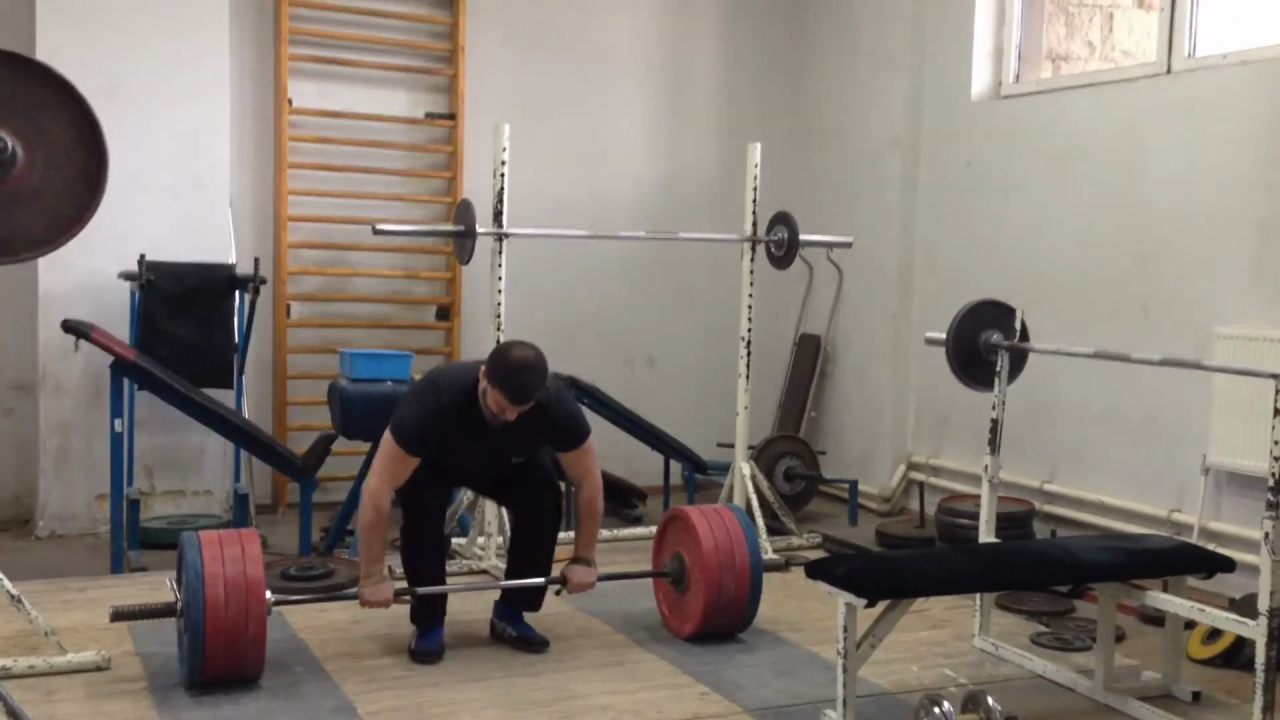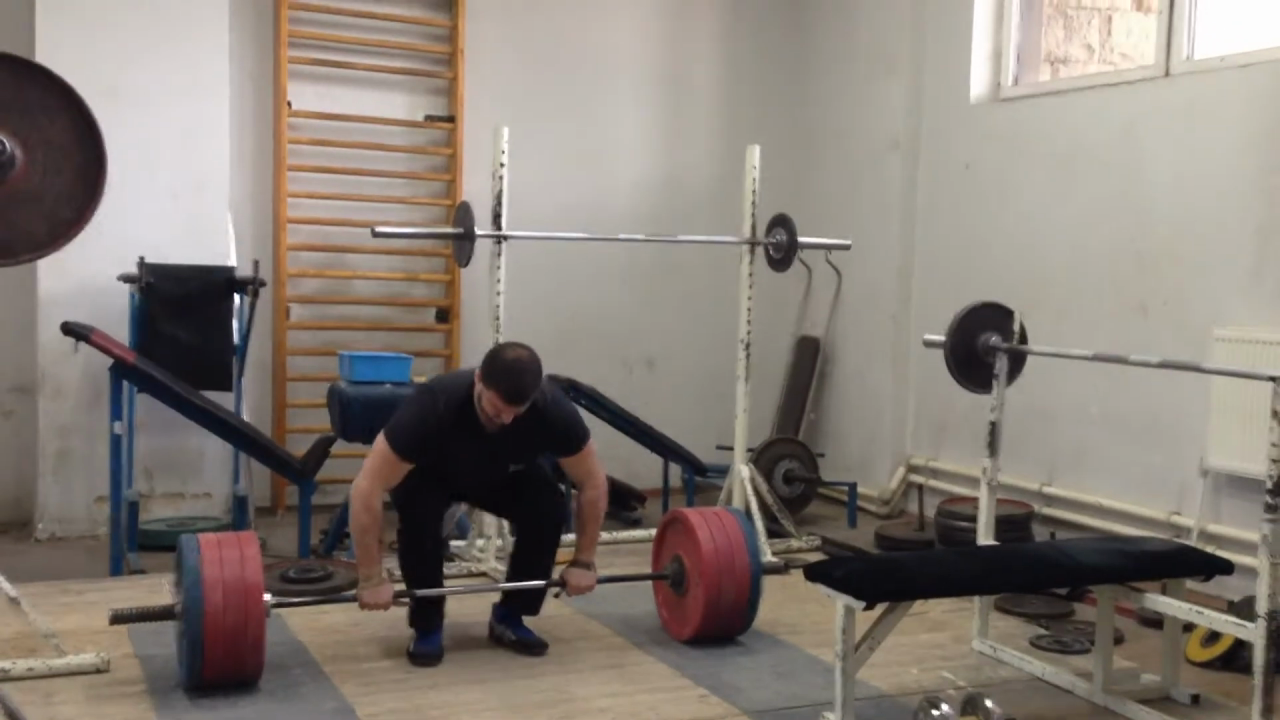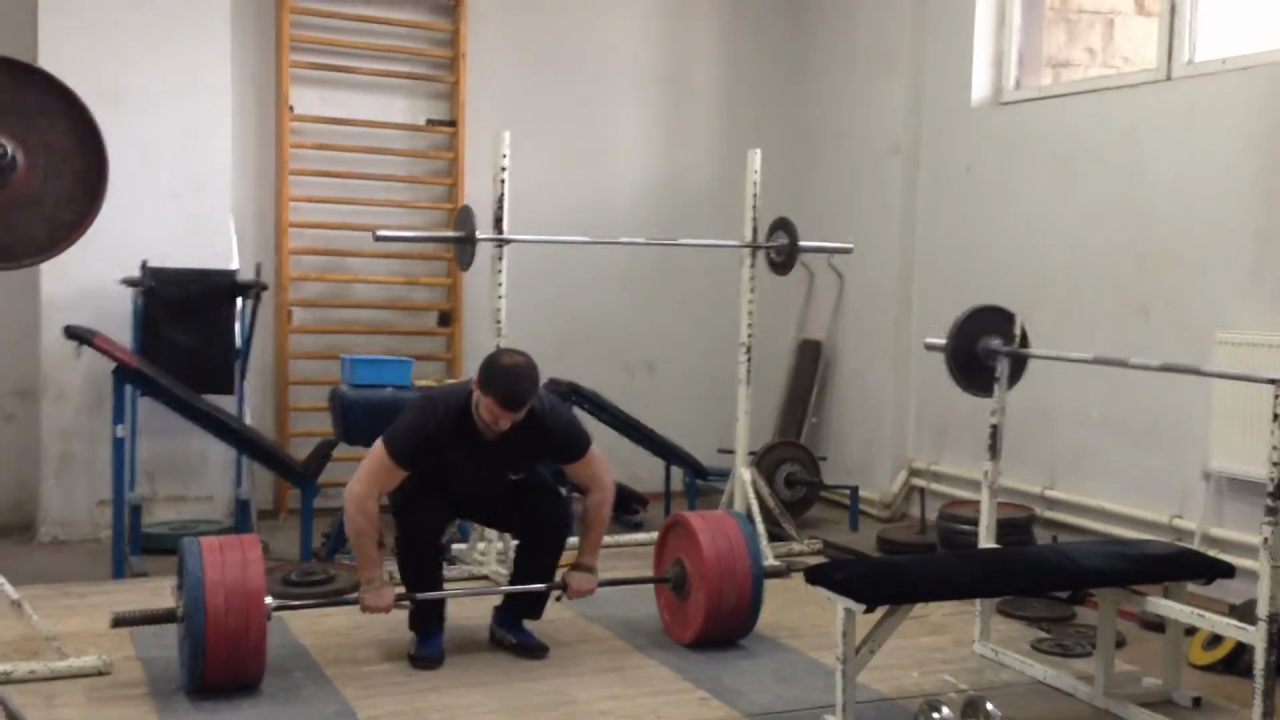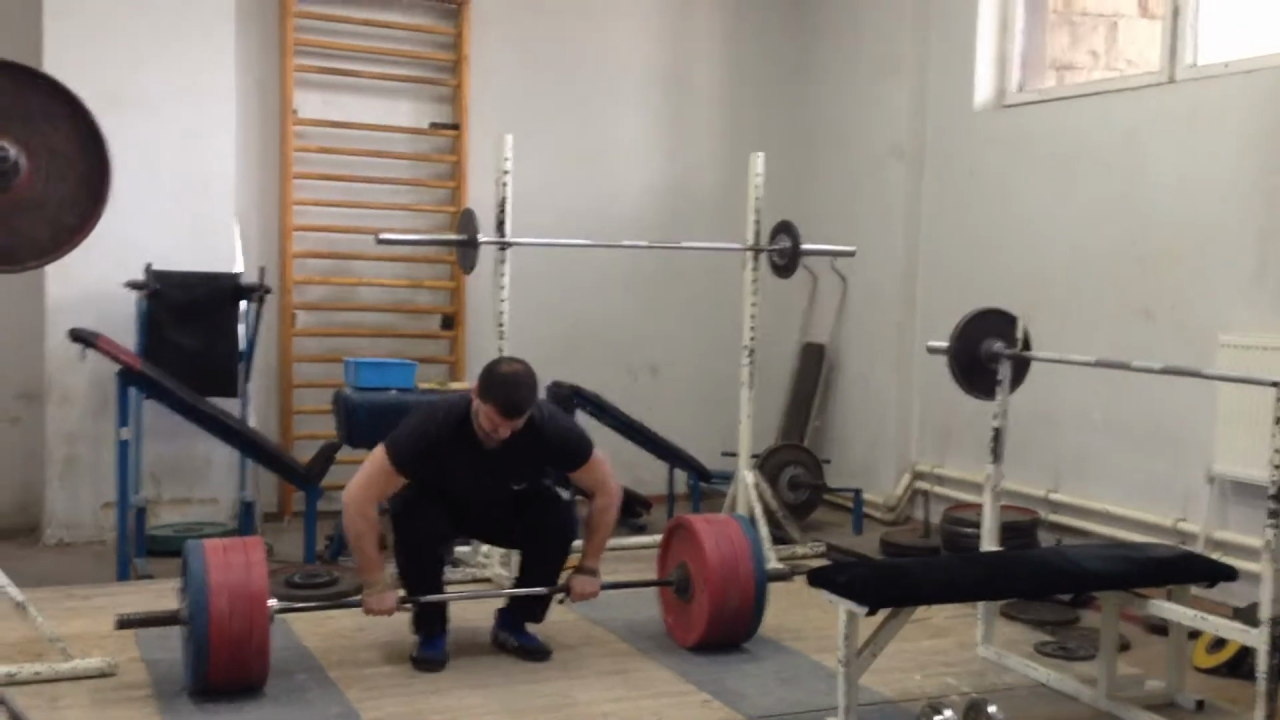
dt=0.1s
person 1, frame 1
left shoulder: (556, 405)
right shoulder: (437, 397)
left elbow: (589, 481)
right elbow: (378, 487)
left wrist: (584, 559)
right wrist: (373, 576)
right hip: (433, 461)
left knee: (544, 504)
right knee: (423, 511)
left ankle: (510, 613)
right ankle: (428, 623)
person 1, frame 2
left shoulder: (553, 410)
right shoulder: (434, 404)
left elbow: (593, 483)
right elbow: (366, 489)
left wrist: (583, 562)
right wrist: (371, 578)
left hip: (504, 473)
right hip: (430, 472)
left knee: (548, 509)
right knee: (419, 515)
left ankle: (509, 617)
right ankle: (426, 626)
person 1, frame 3
left shoulder: (552, 419)
right shoulder: (433, 414)
left elbow: (601, 486)
right elbow: (359, 493)
left wrist: (586, 565)
right wrist: (372, 581)
left hip: (505, 490)
right hip: (433, 486)
left knee: (554, 515)
right knee: (417, 520)
left ankle: (510, 620)
right ankle: (427, 629)
person 1, frame 4
left shoulder: (552, 427)
right shoulder: (434, 423)
left elbow: (607, 490)
right elbow: (358, 497)
left wrist: (589, 568)
right wrist: (375, 584)
left hip: (506, 502)
right hip: (436, 498)
left knee: (559, 521)
right knee: (417, 527)
left ankle: (513, 623)
right ankle: (431, 631)
